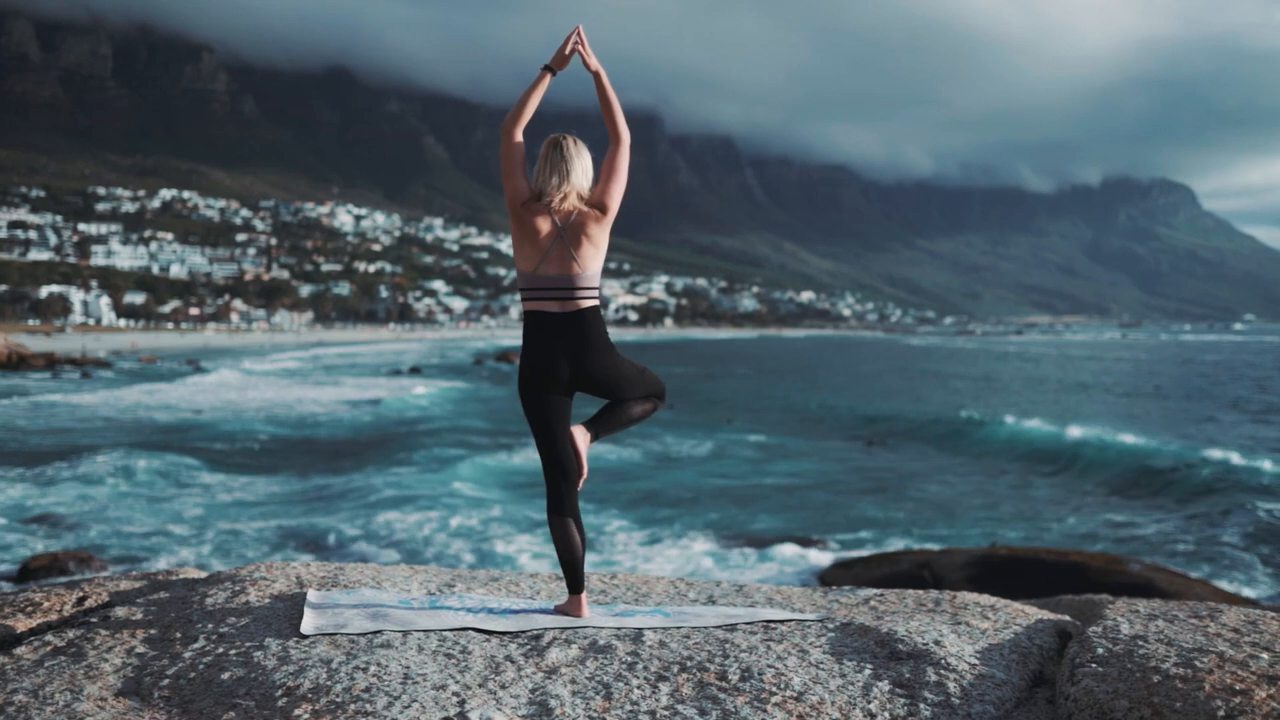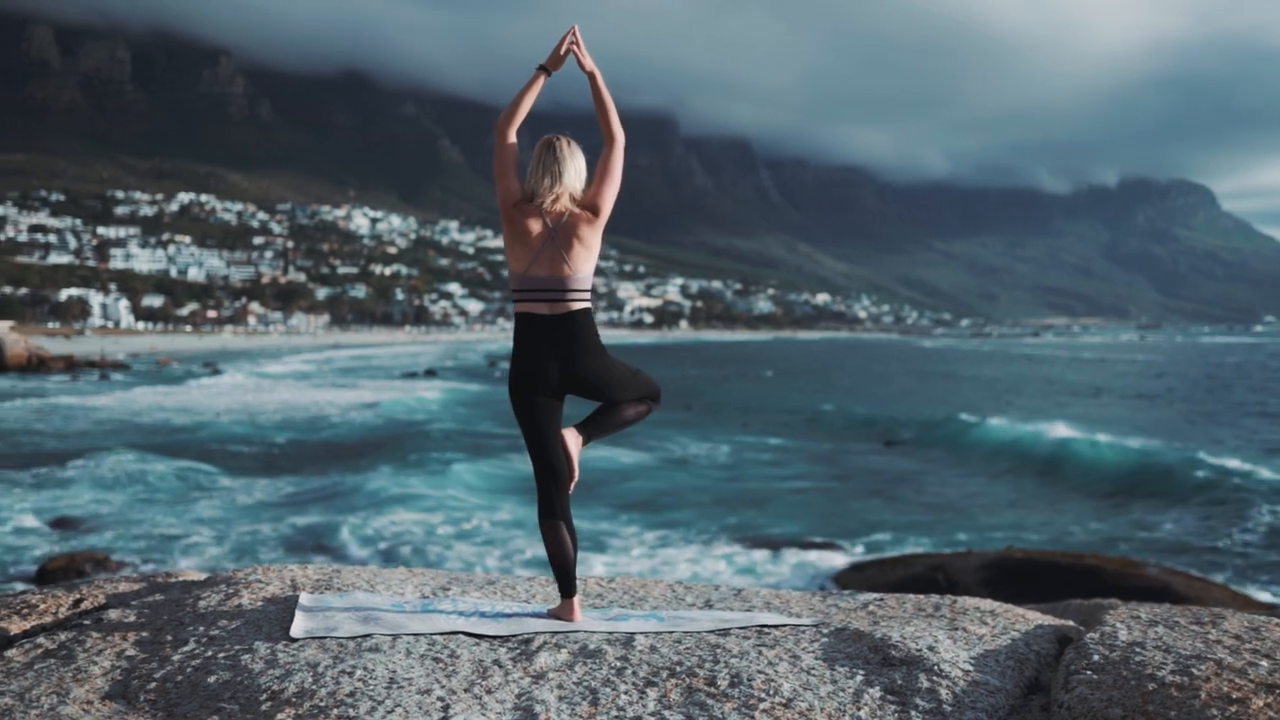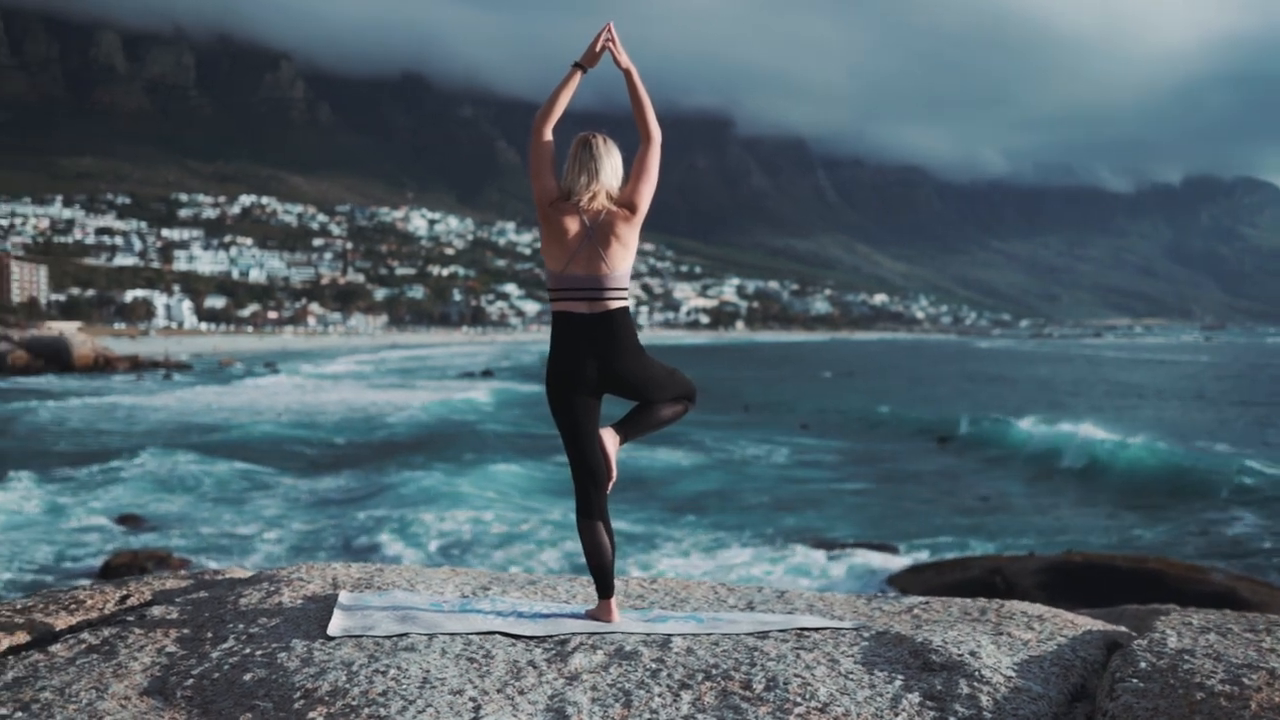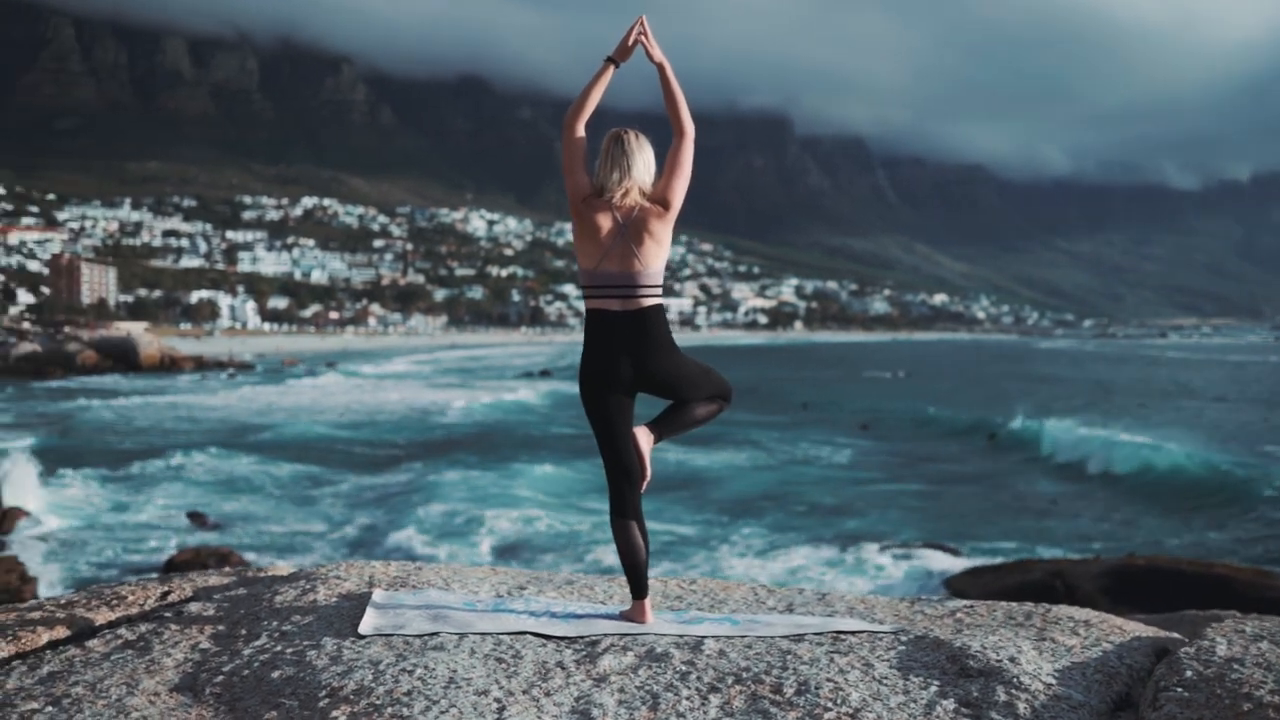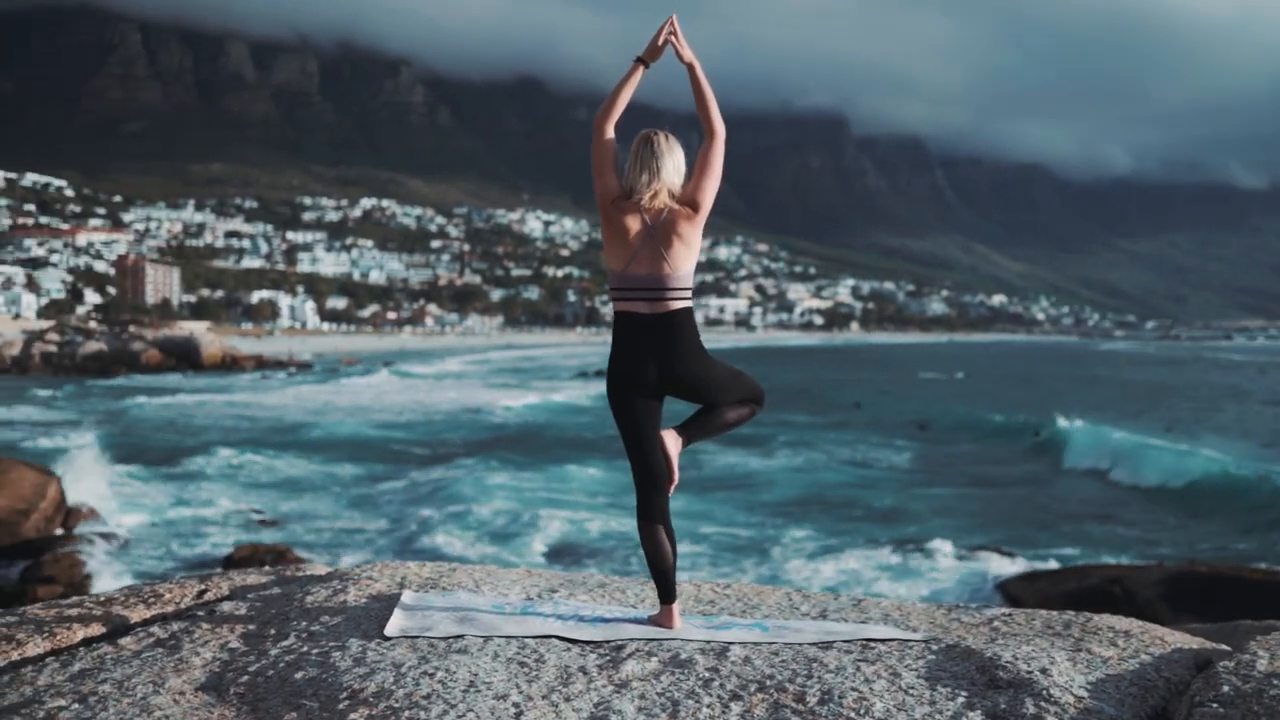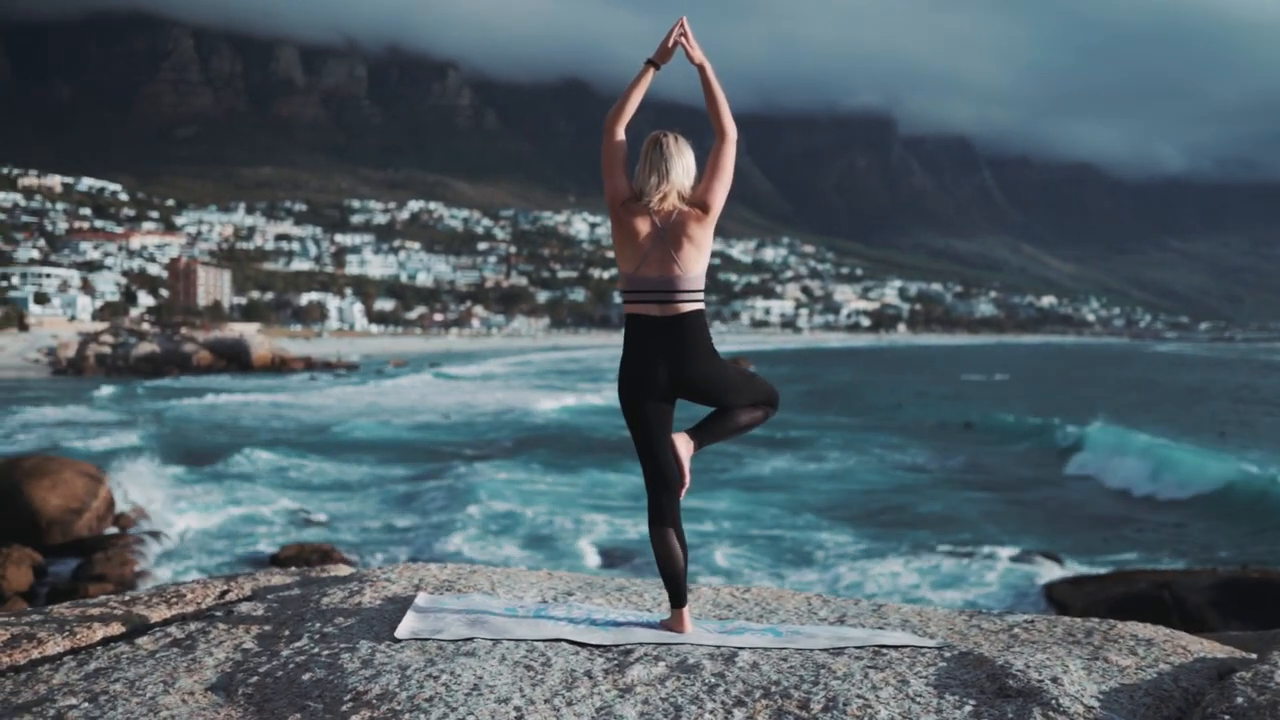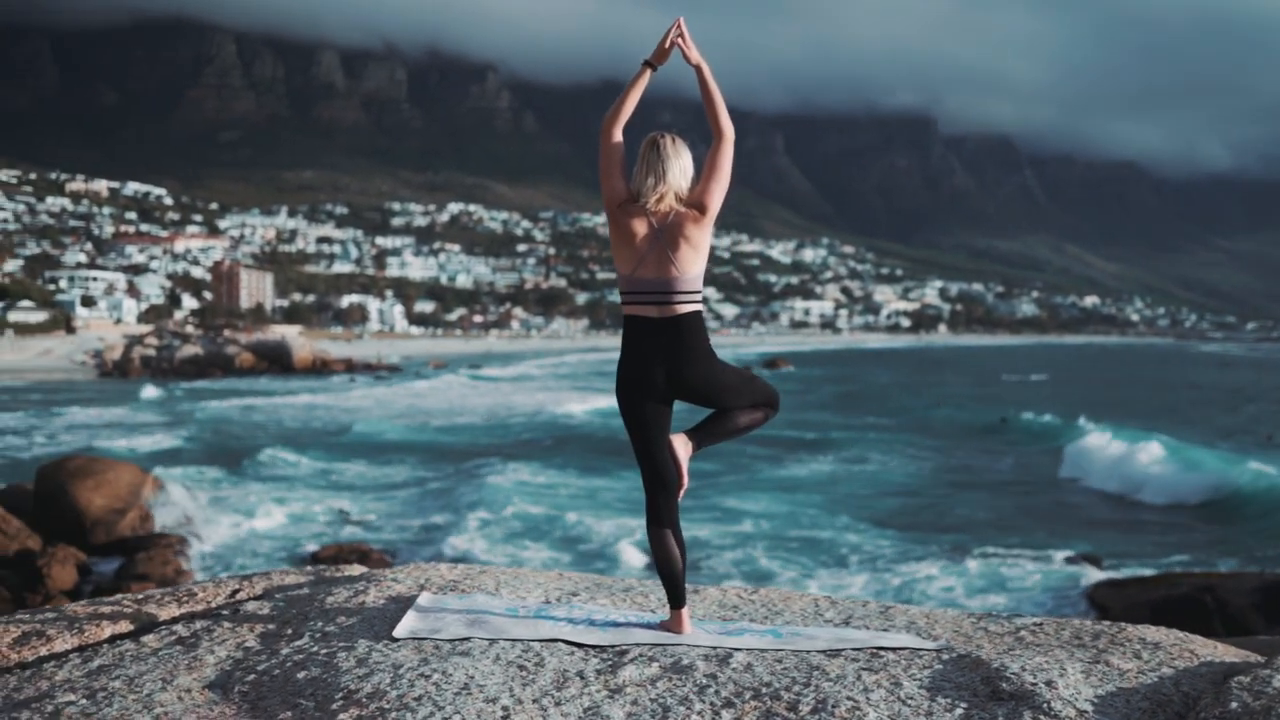
dt=0.7s
person 1, frame 1
left shoulder: (523, 216)
right shoulder: (598, 217)
left elbow: (512, 132)
right elbow: (622, 137)
left wrist: (551, 69)
right wrist: (595, 69)
left hip: (540, 358)
right hip: (590, 352)
left knee: (560, 483)
right knee: (653, 391)
left ankle: (577, 598)
right ankle: (587, 432)
person 1, frame 2
left shoulder: (515, 216)
right shoulder: (590, 219)
left elbow: (504, 133)
right elbow: (616, 139)
left wrist: (547, 69)
right wrist: (590, 69)
left hip: (530, 360)
right hip: (581, 355)
left knee: (551, 488)
right knee: (647, 392)
left ankle: (568, 602)
right ankle: (579, 434)
person 1, frame 3
left shoulder: (552, 215)
right shoulder: (628, 217)
left elbow: (541, 131)
right elbow: (653, 137)
left wrist: (583, 66)
right wrist: (626, 67)
left hip: (568, 360)
right hip: (619, 354)
left knee: (589, 488)
right knee: (684, 392)
left ankle: (607, 604)
right ankle: (618, 435)
person 1, frame 4
left shoulder: (584, 212)
right shoulder: (661, 213)
left elbow: (573, 126)
right elbow: (686, 132)
left wrist: (615, 60)
right wrist: (659, 61)
left hip: (601, 358)
right hip: (653, 352)
left knee: (622, 486)
right knee: (719, 392)
left ankle: (640, 605)
right ankle: (651, 434)
person 1, frame 5
left shoulder: (613, 215)
right shoulder: (690, 217)
left elbow: (602, 128)
right elbow: (716, 133)
left wrist: (644, 61)
right wrist: (689, 61)
left hip: (629, 360)
right hip: (680, 355)
left knee: (650, 490)
right knee: (751, 396)
left ankle: (669, 610)
right ankle: (679, 437)
person 1, frame 6
left shoulder: (624, 217)
right shoulder: (700, 218)
left elbow: (613, 130)
right elbow: (727, 134)
left wrist: (654, 63)
right wrist: (700, 62)
left hip: (640, 363)
right hip: (692, 358)
left knee: (662, 493)
right knee: (765, 398)
left ankle: (679, 615)
right ankle: (691, 441)
person 1, frame 7
left shoulder: (621, 218)
right shoulder: (698, 219)
left elbow: (609, 132)
right elbow: (725, 134)
left wrist: (651, 64)
right wrist: (697, 63)
left hip: (638, 365)
right hip: (689, 359)
left knee: (659, 495)
right knee: (765, 400)
left ankle: (679, 616)
right ankle: (690, 442)
